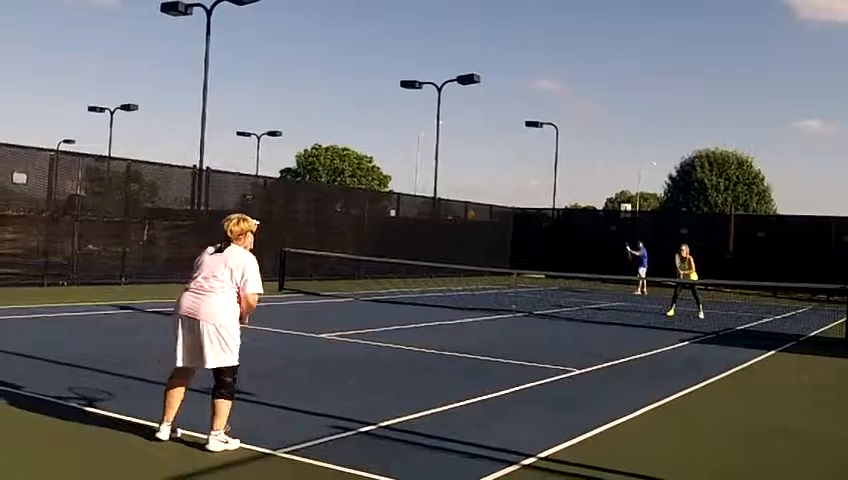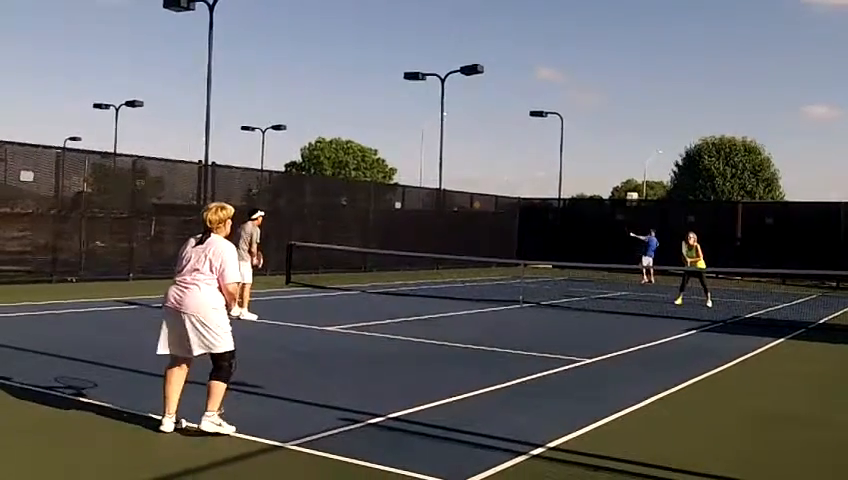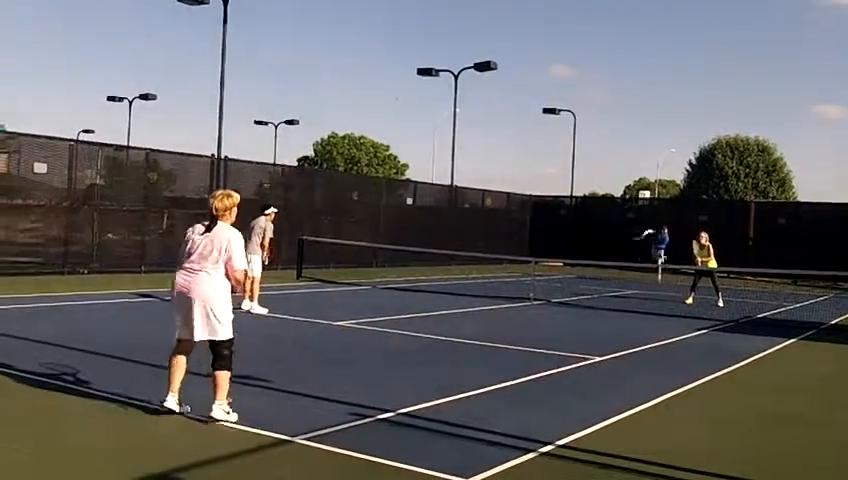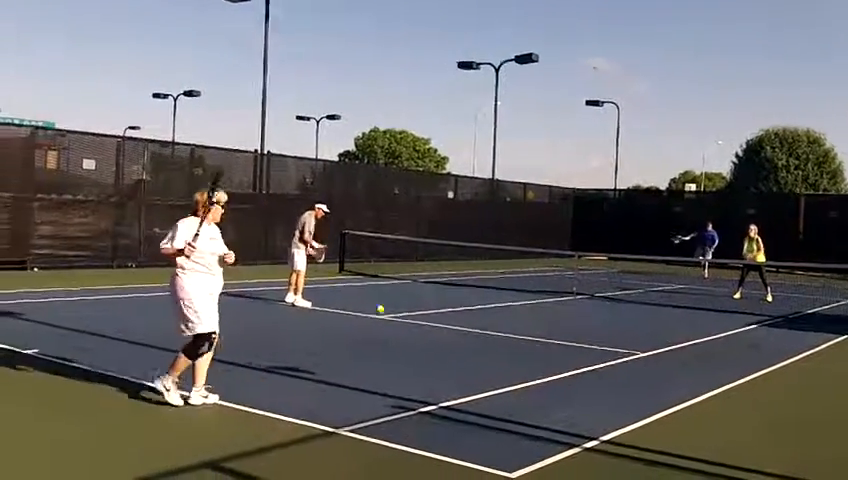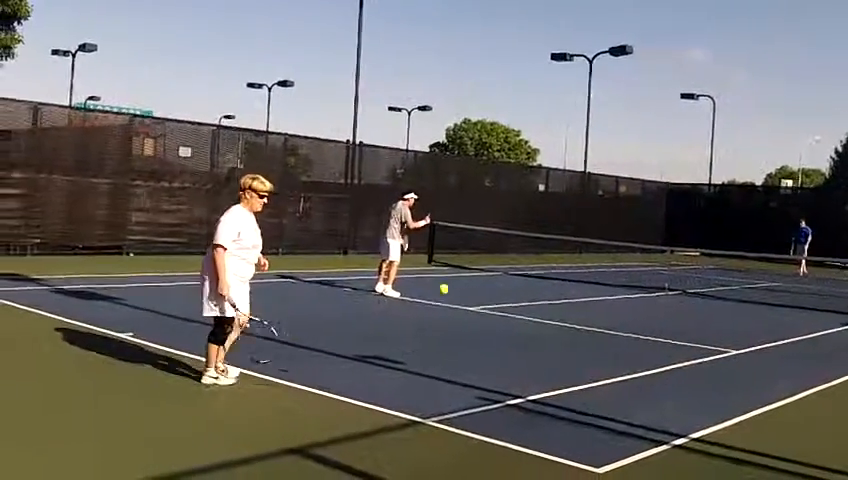
dt=0.7s
person 1, frame 1
left shoulder: (207, 253)
right shoulder: (246, 259)
right elbow: (250, 299)
right wrist: (243, 316)
left hip: (187, 308)
right hip: (217, 316)
left knee: (183, 370)
right knee: (226, 376)
left ankle: (165, 426)
right ankle: (217, 436)
person 1, frame 2
left shoulder: (190, 243)
right shoulder: (225, 248)
right elbow: (230, 288)
right wrist: (230, 303)
left hip: (175, 302)
right hip: (203, 308)
left knee: (178, 361)
right knee: (224, 360)
left ankle: (168, 418)
right ankle: (211, 417)
person 1, frame 3
left shoulder: (194, 230)
right shoulder: (232, 235)
left elbow: (183, 260)
right elbow: (237, 275)
right wrist: (236, 287)
left hip: (184, 288)
right hip: (210, 294)
left knee: (183, 344)
right knee: (223, 349)
left ankle: (171, 396)
right ankle: (220, 405)
person 1, frame 4
left shoulder: (213, 230)
right shoulder: (186, 225)
left elbow: (219, 253)
right elbow: (164, 249)
left wrist: (227, 257)
right wrist: (180, 251)
left hip: (207, 293)
right hip: (192, 290)
left knee: (206, 339)
right knee: (205, 339)
left ankle: (198, 390)
right ankle: (168, 380)
person 1, frame 5
left shoulder: (249, 216)
right shoulder: (234, 216)
right elbow: (219, 248)
left wrist: (258, 257)
right wrist: (222, 282)
left hip: (238, 279)
right hip: (224, 277)
left knee: (240, 321)
right knee: (224, 323)
left ankle: (218, 364)
right ankle: (210, 372)
